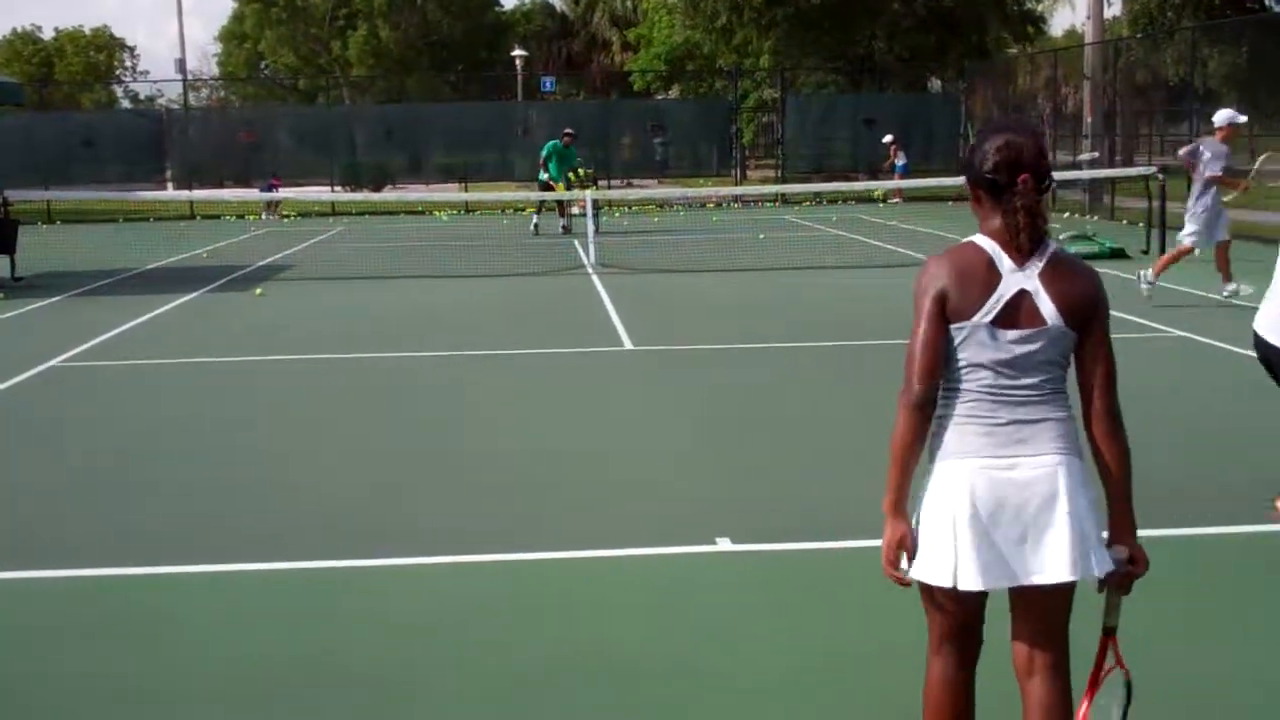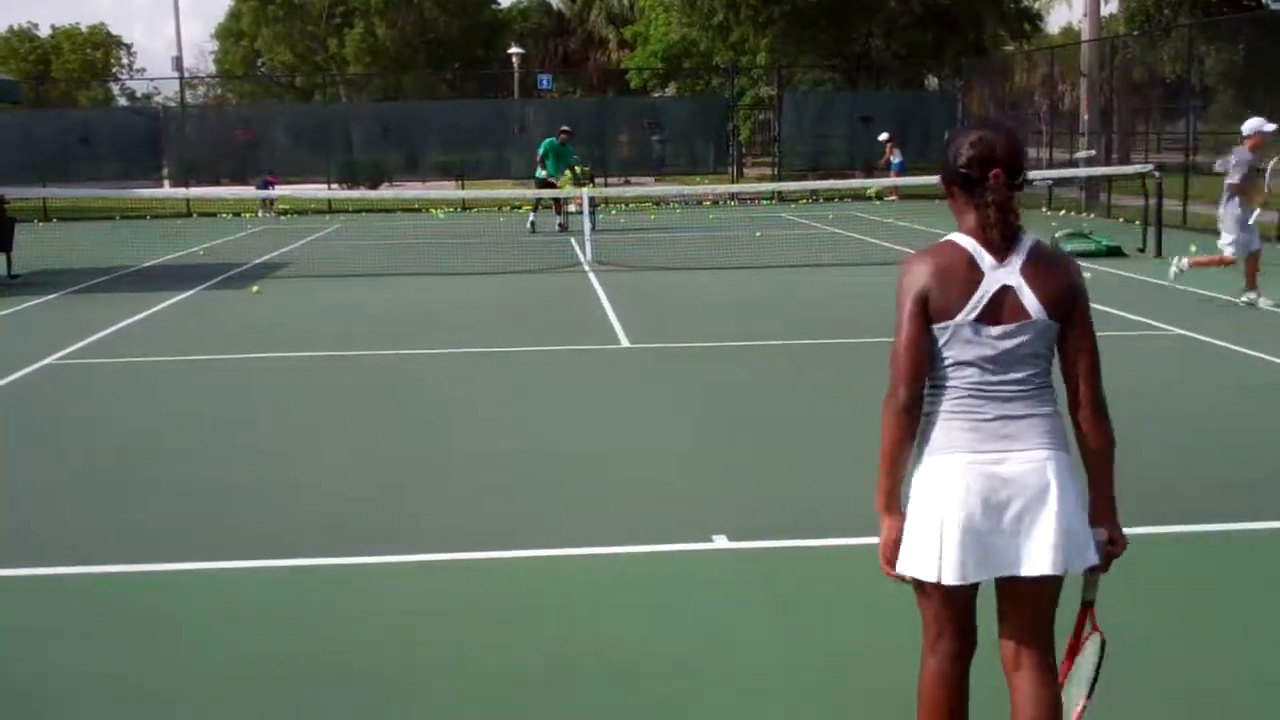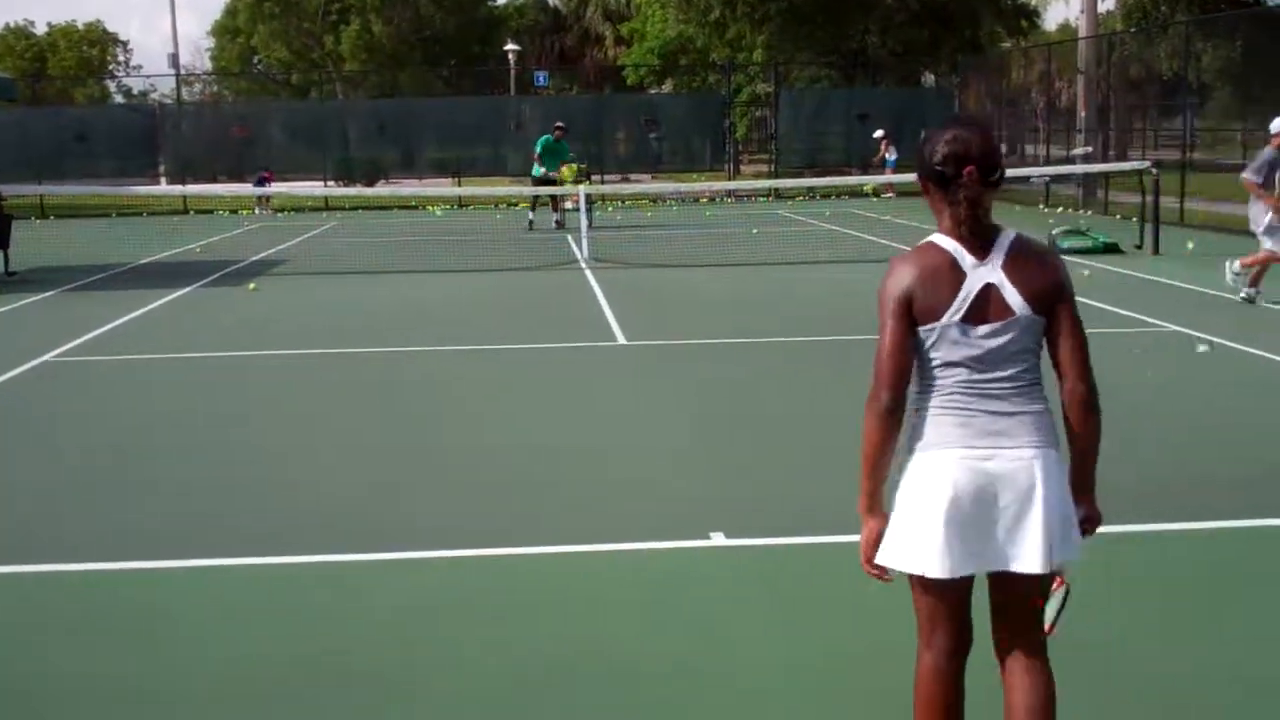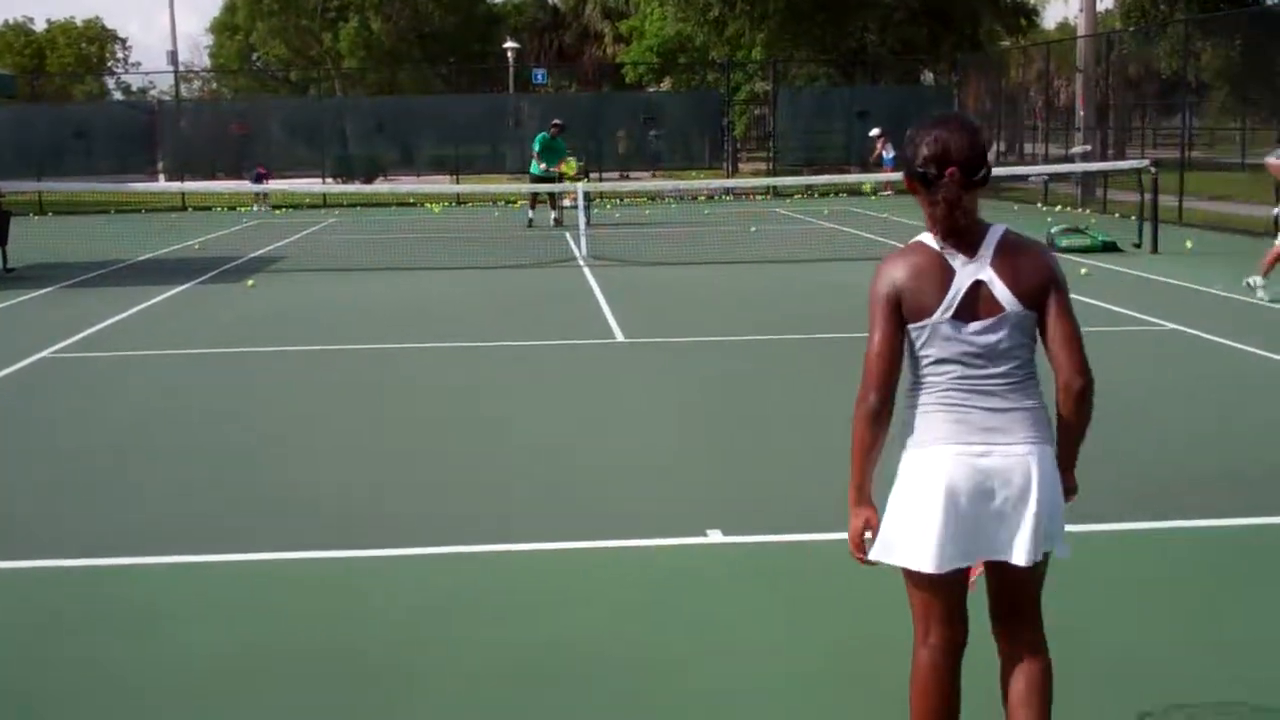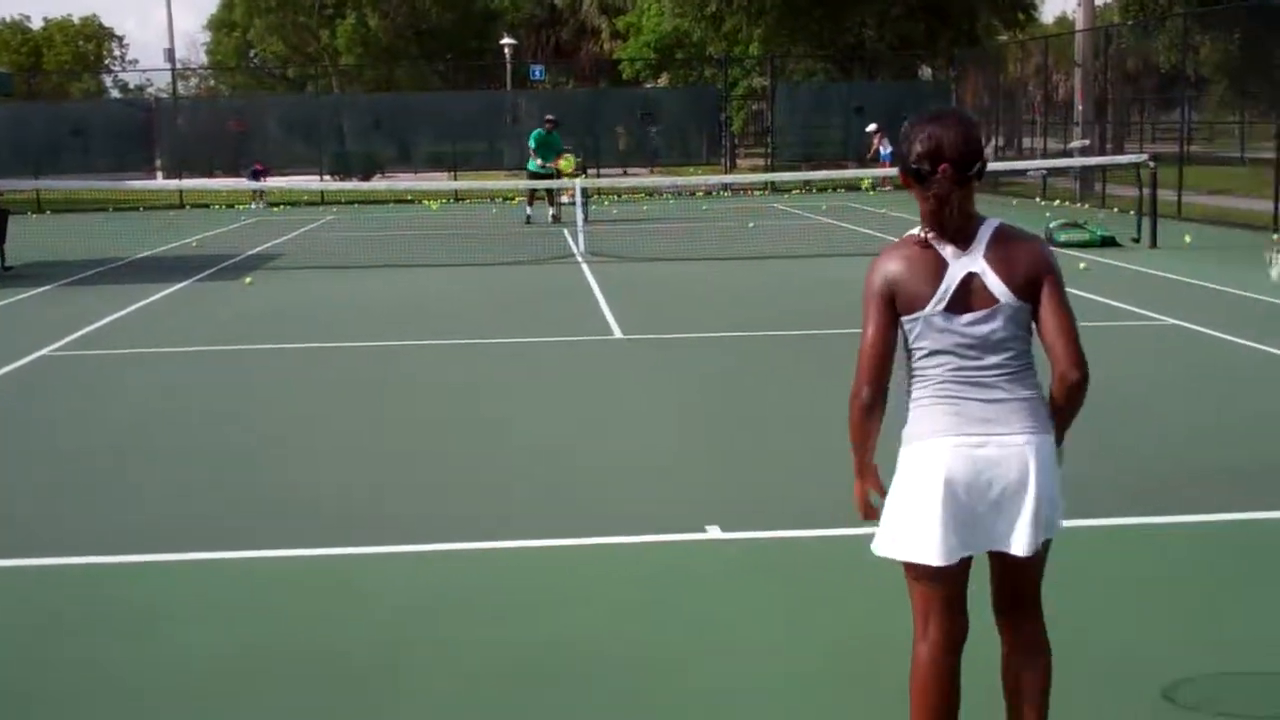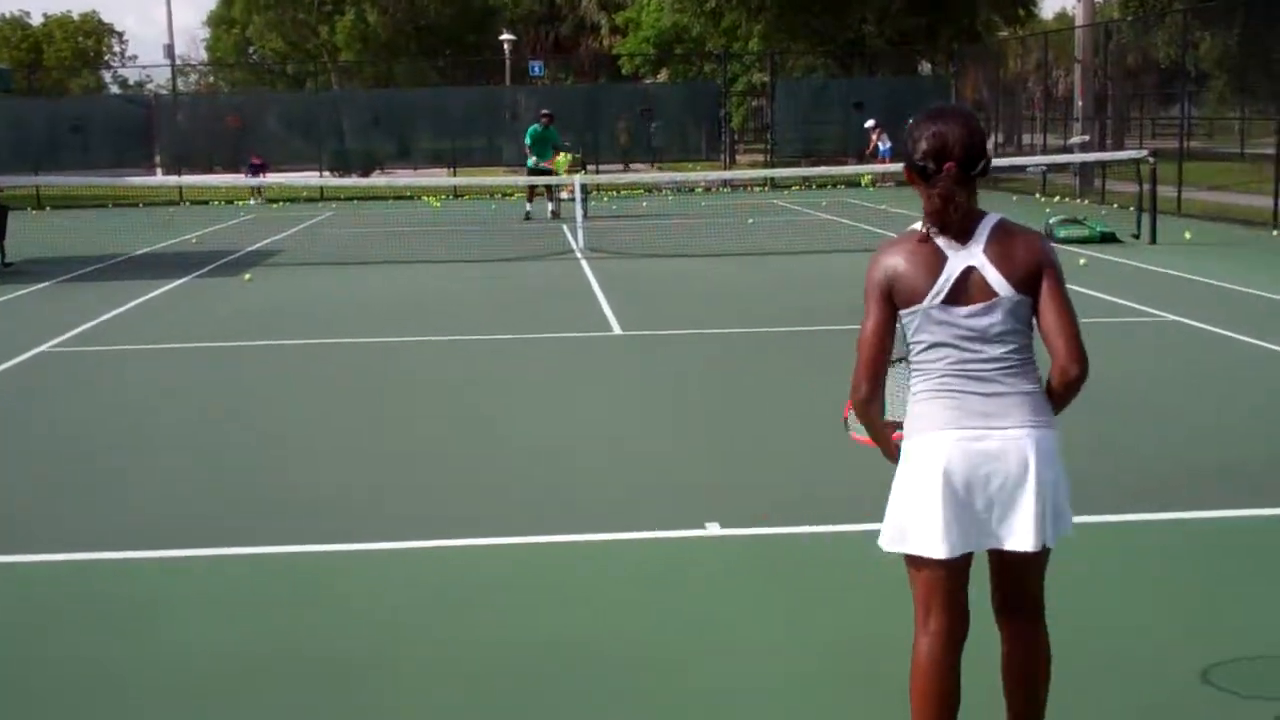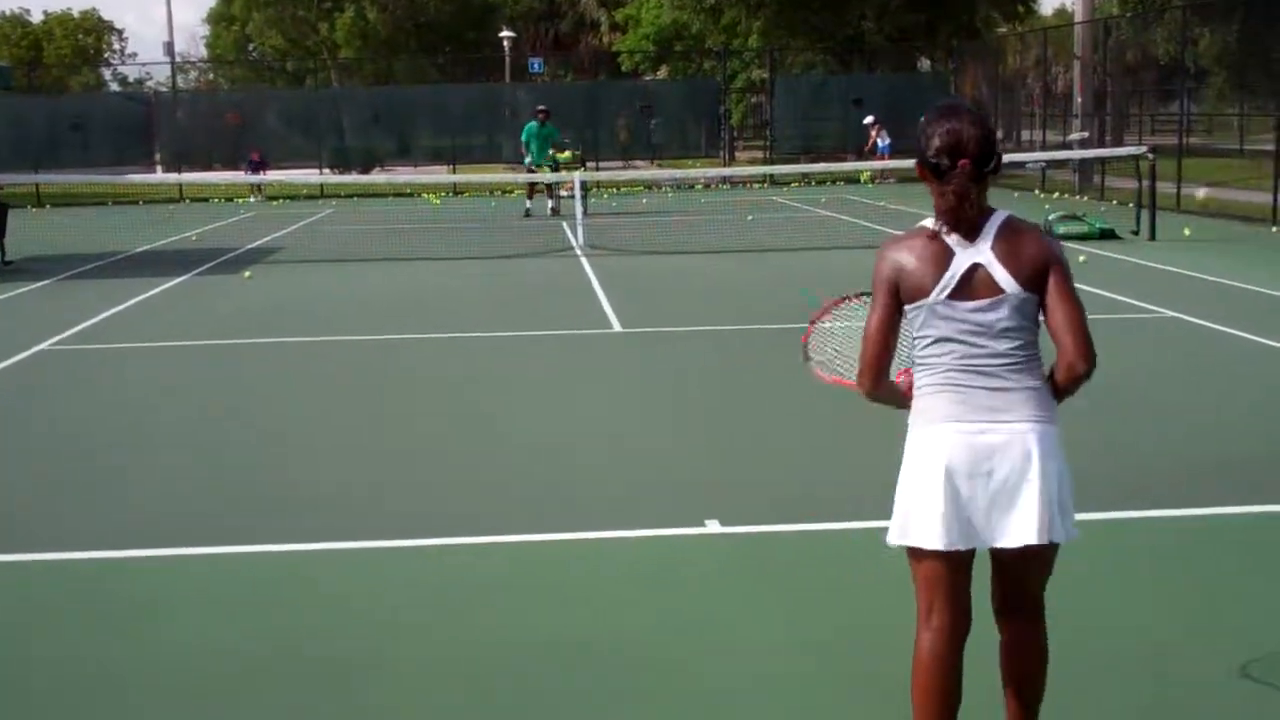
dt=0.1s
person 1, frame 1
left shoulder: (944, 271)
right shoulder: (1079, 282)
left elbow: (917, 400)
right elbow: (1103, 412)
left wrist: (894, 510)
right wrist: (1123, 525)
left hip: (965, 478)
right hip: (1050, 479)
left knee: (950, 652)
right knee: (1043, 659)
person 1, frame 2
left shoulder: (925, 271)
right shoulder: (1059, 272)
left elbow: (903, 401)
right elbow: (1088, 401)
left wrist: (888, 506)
right wrist: (1104, 507)
left hip: (953, 474)
right hip: (1039, 471)
left knee: (946, 649)
right knee: (1030, 653)
person 1, frame 3
left shoulder: (909, 273)
right shoulder: (1042, 267)
left elbow: (887, 401)
right elbow: (1080, 391)
left wrist: (871, 506)
right wrist: (1084, 488)
left hip: (945, 469)
right hip: (1030, 465)
left knee: (942, 646)
right knee: (1022, 643)
person 1, frame 4
left shoulder: (899, 273)
right shoulder: (1033, 261)
left elbow: (875, 400)
right elbow: (1076, 383)
left wrist: (859, 497)
right wrist: (1064, 466)
left hip: (939, 465)
right hip: (1025, 460)
left knee: (938, 641)
right knee: (1021, 633)
person 1, frame 5
left shoulder: (892, 267)
right shoulder: (1028, 253)
left elbow: (867, 397)
right elbow: (1072, 373)
left wrist: (864, 472)
right wrist: (1047, 433)
left hip: (938, 458)
right hip: (1022, 452)
left knee: (938, 633)
right knee: (1021, 618)
person 1, frame 6
left shoulder: (893, 262)
right shoulder: (1029, 248)
left elbow: (866, 387)
right elbow: (1071, 367)
left wrist: (882, 435)
left hip: (939, 451)
right hip: (1024, 446)
left knee: (938, 628)
right knee: (1022, 615)
person 1, frame 7
left shoulder: (900, 257)
right shoulder: (1035, 245)
left elbow: (871, 379)
right elbow: (1077, 361)
left hip: (943, 446)
right hip: (1026, 443)
left knee: (940, 623)
right knee: (1022, 613)
